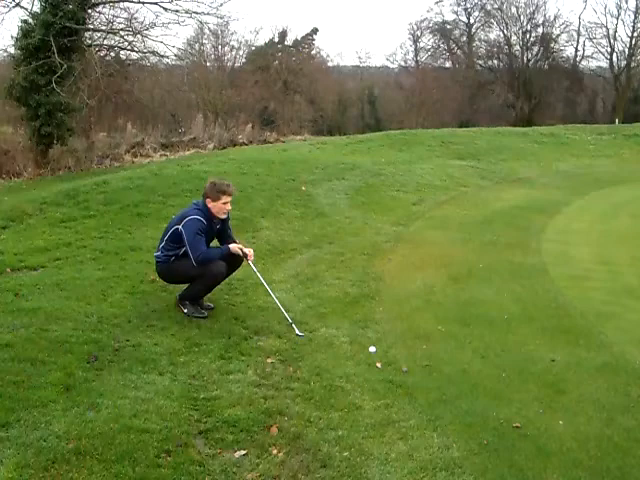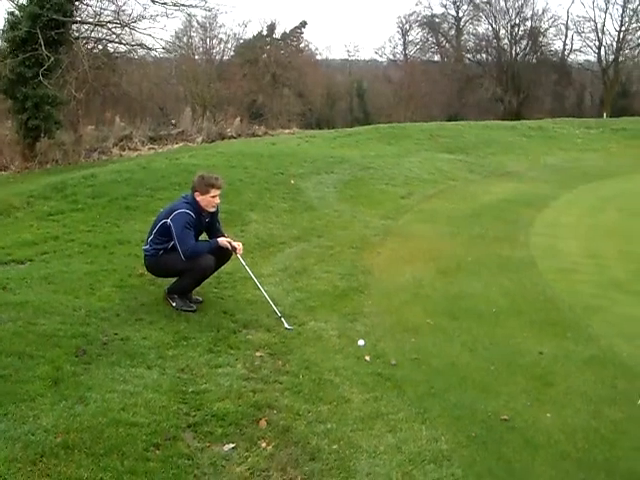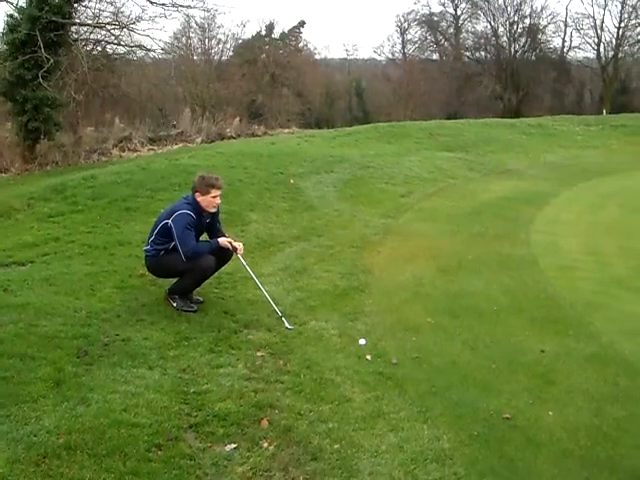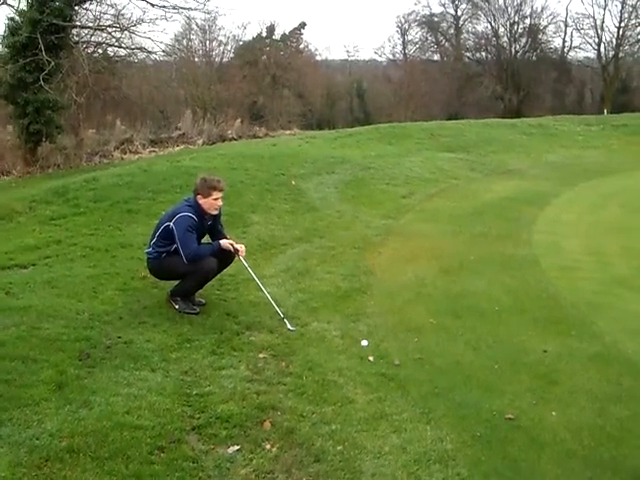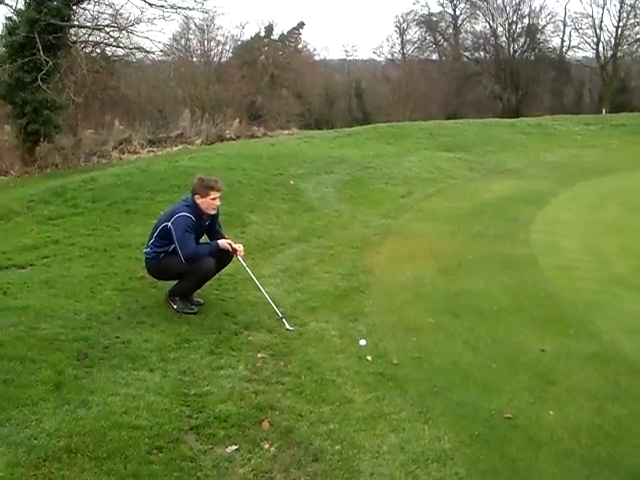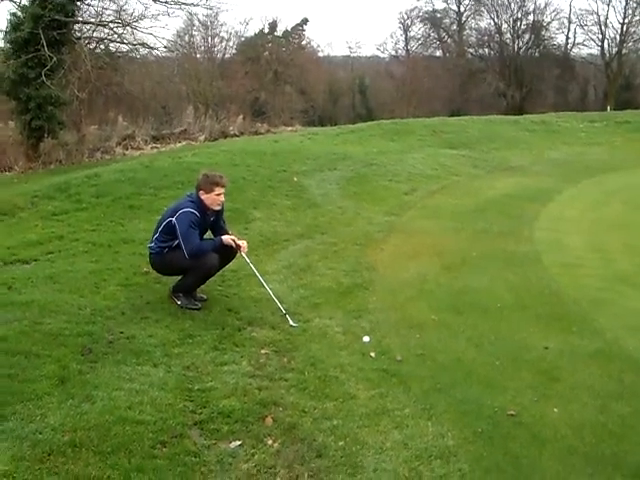
dt=0.4s
person 1, frame 1
left shoulder: (220, 213)
right shoulder: (193, 221)
left elbow: (227, 239)
right elbow: (199, 258)
left wrist: (242, 250)
right wrist: (228, 249)
left hip: (191, 256)
right hip: (169, 265)
left knee: (235, 258)
right knee: (216, 268)
left ankle: (195, 296)
right ankle: (185, 299)
person 1, frame 2
left shoulder: (209, 207)
right shoulder: (182, 214)
left elbow: (216, 233)
right elbow: (188, 252)
left wrist: (230, 243)
right wrist: (217, 243)
left hip: (180, 250)
right hip: (157, 258)
left knee: (224, 252)
right knee: (205, 262)
left ankle: (184, 290)
right ankle: (174, 293)
person 1, frame 3
left shoulder: (210, 207)
right shoulder: (183, 215)
left elbow: (216, 233)
right elbow: (188, 252)
left wrist: (231, 243)
right wrist: (217, 243)
left hip: (182, 250)
right hip: (158, 259)
left knee: (225, 252)
right knee: (206, 263)
left ankle: (185, 290)
right ankle: (175, 293)
person 1, frame 4
left shoulder: (211, 209)
right shoulder: (184, 217)
left elbow: (218, 235)
right elbow: (190, 255)
left wrist: (233, 245)
right wrist: (219, 245)
left hip: (183, 252)
right hip: (160, 261)
left knee: (227, 254)
right knee: (208, 265)
left ankle: (187, 292)
right ankle: (177, 295)
person 1, frame 5
left shoulder: (209, 209)
right shoulder: (182, 217)
left elbow: (216, 235)
right elbow: (188, 255)
left wrist: (231, 245)
right wrist: (217, 245)
left hip: (181, 253)
right hip: (158, 261)
left knee: (225, 254)
right knee: (206, 265)
left ankle: (185, 291)
right ankle: (176, 295)
person 1, frame 6
left shoulder: (214, 206)
right shoulder: (187, 213)
left elbow: (219, 230)
right elbow: (192, 251)
left wrist: (234, 242)
right wrist: (221, 241)
left hip: (185, 247)
right hip: (162, 256)
left knee: (229, 250)
right knee: (209, 261)
left ankle: (189, 288)
right ankle: (179, 291)
